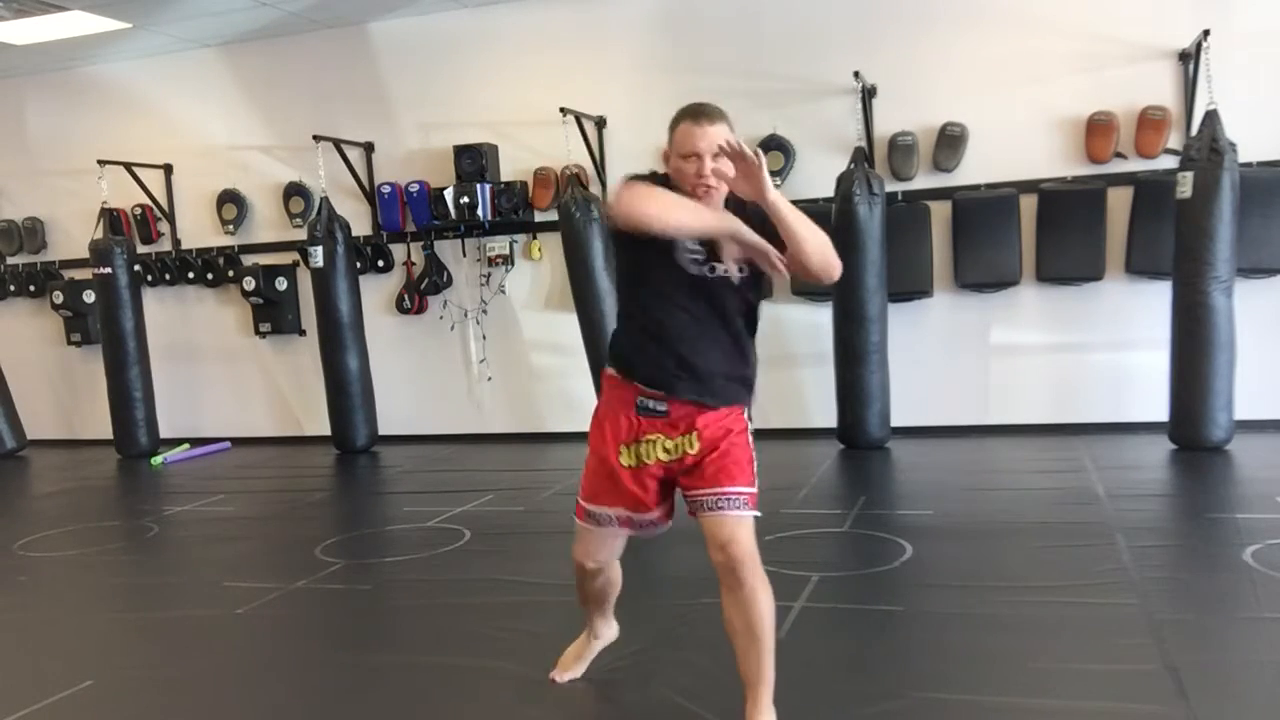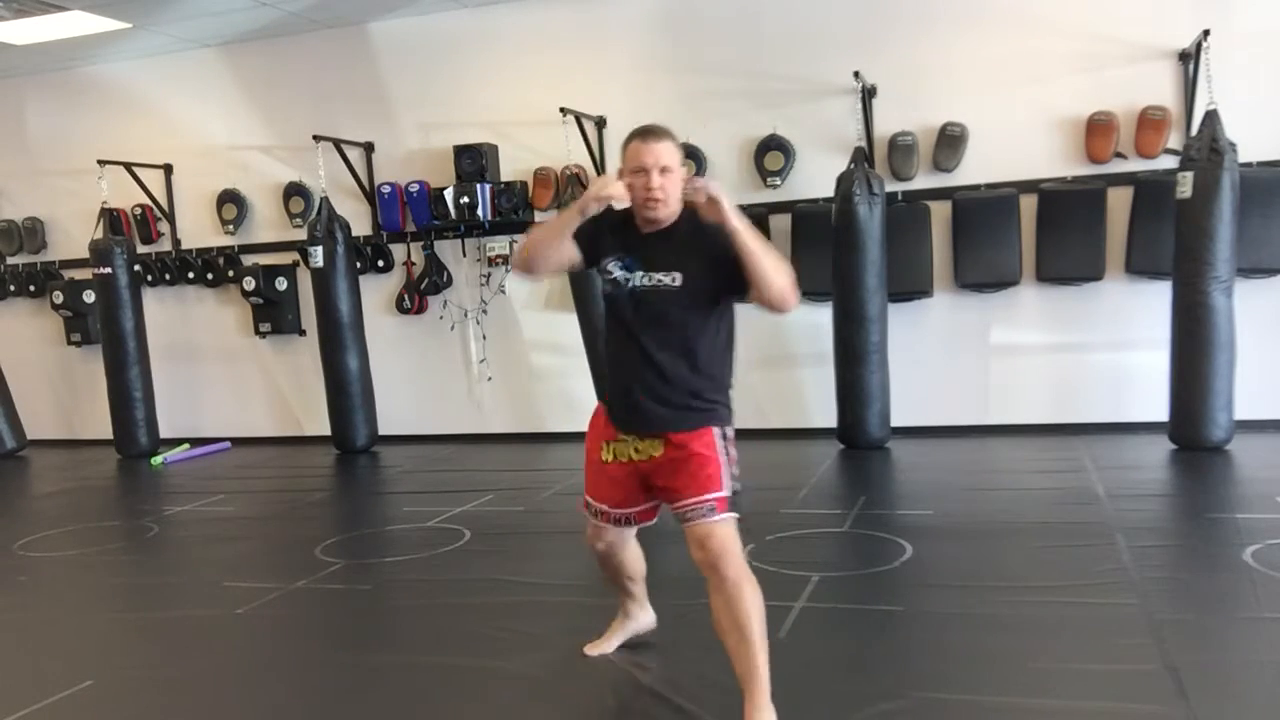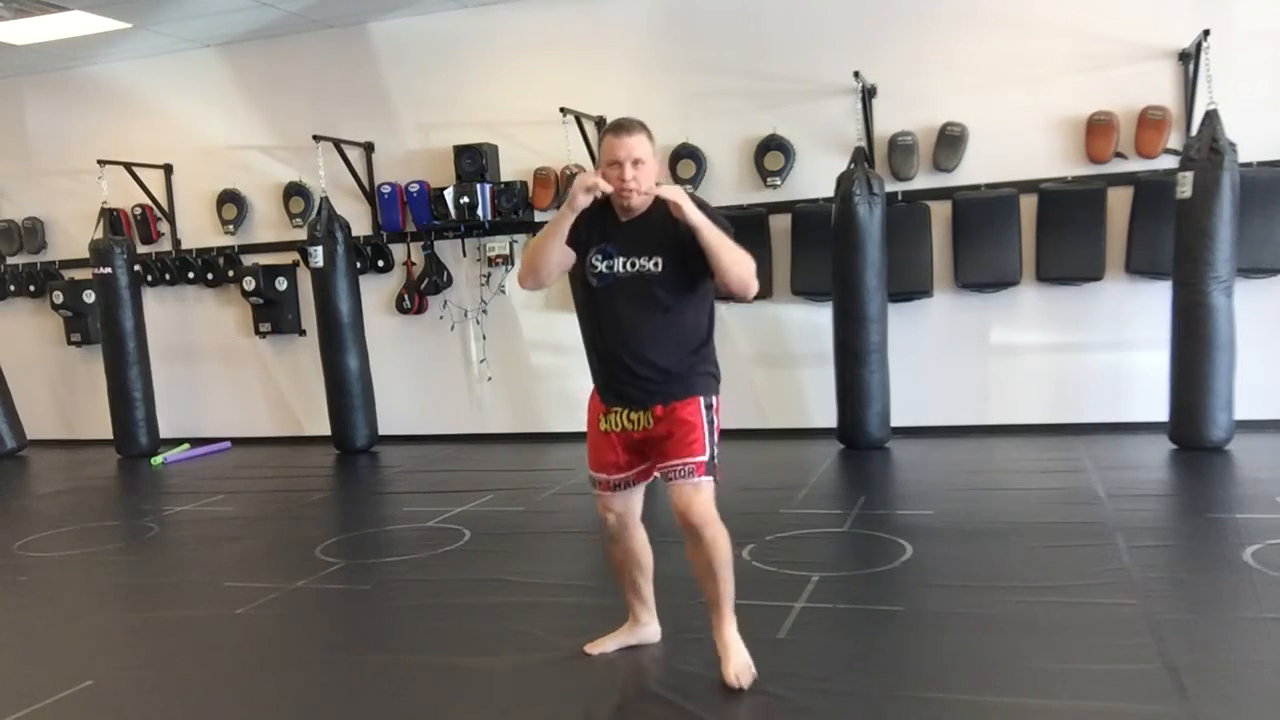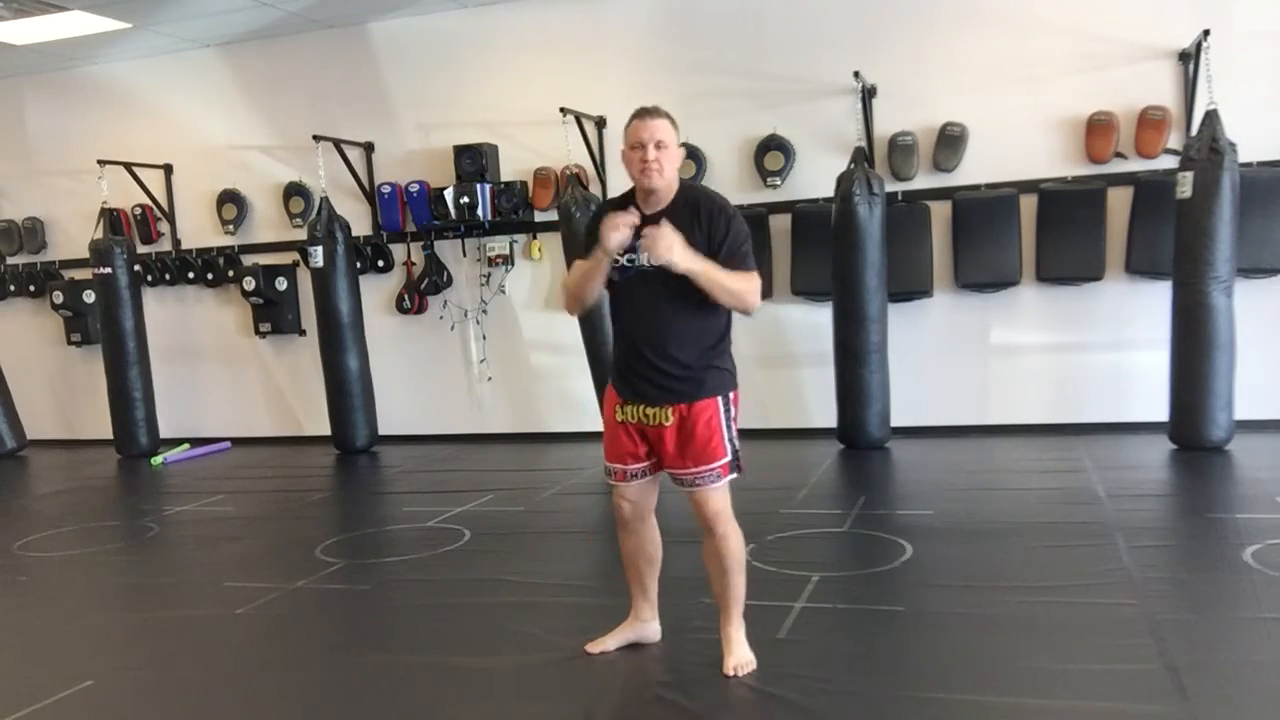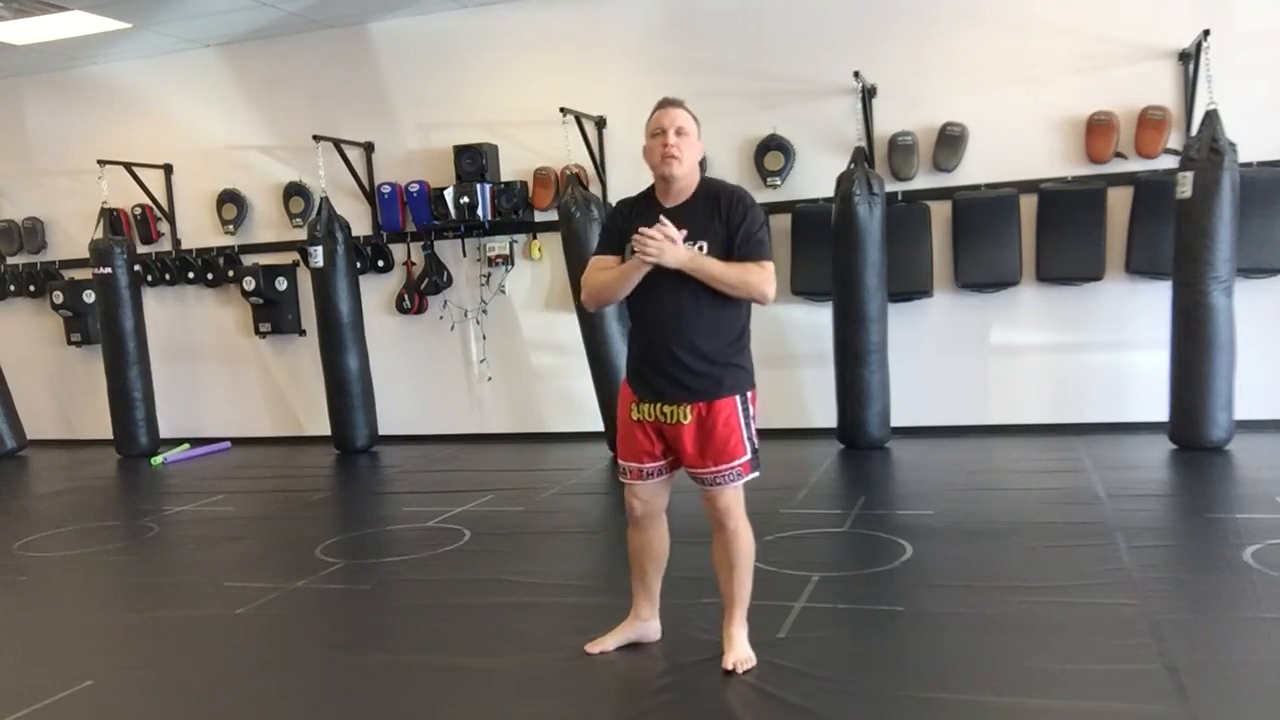
dt=0.3s
person 1, frame 1
left shoulder: (751, 217)
right shoulder: (651, 194)
left elbow: (826, 270)
right elbow: (630, 209)
left wrist: (768, 199)
right wrist: (728, 228)
left hip: (717, 411)
right hip: (636, 405)
left knee: (735, 555)
right knee: (592, 552)
right ankle: (596, 629)
person 1, frame 2
left shoulder: (712, 235)
right shoulder: (606, 228)
left elbow: (782, 298)
right elbow: (528, 263)
left wrist: (731, 221)
right wrist: (585, 208)
left hip: (693, 424)
right hip: (619, 420)
left knee: (718, 552)
right knee: (607, 540)
right ankle: (637, 612)
person 1, frame 3
left shoulder: (687, 214)
right shoulder: (588, 222)
left elbow: (746, 285)
right elbow: (531, 277)
left wrist: (694, 218)
right wrist: (568, 210)
left hip: (683, 394)
right hip: (614, 397)
left knee: (695, 513)
right knee: (615, 515)
left ankle: (726, 628)
right ankle: (642, 620)
person 1, frame 4
left shoulder: (711, 212)
right shoulder: (612, 219)
left elbow: (750, 297)
right elbow: (574, 301)
left wrist: (688, 260)
right wrist: (603, 253)
left hip: (700, 391)
right hip: (629, 392)
left knee: (712, 512)
right knee: (630, 507)
left ankle: (734, 629)
right ankle: (643, 618)
person 1, frame 5
left shoulder: (733, 204)
right shoulder: (625, 215)
left elbow: (763, 285)
right elbow: (591, 294)
left wrist: (681, 257)
right wrist: (641, 259)
left hip: (717, 389)
right hip: (644, 389)
left knee: (725, 509)
right knee: (641, 505)
left ankle: (735, 628)
right ankle: (644, 617)
